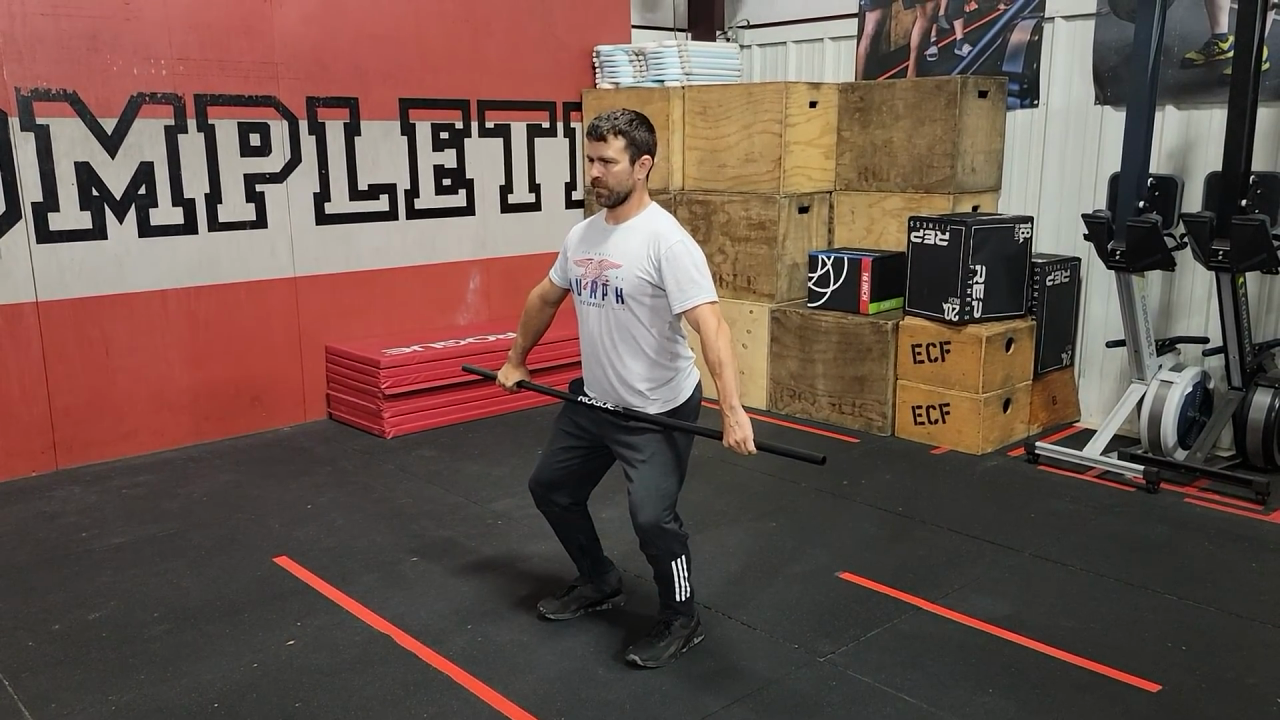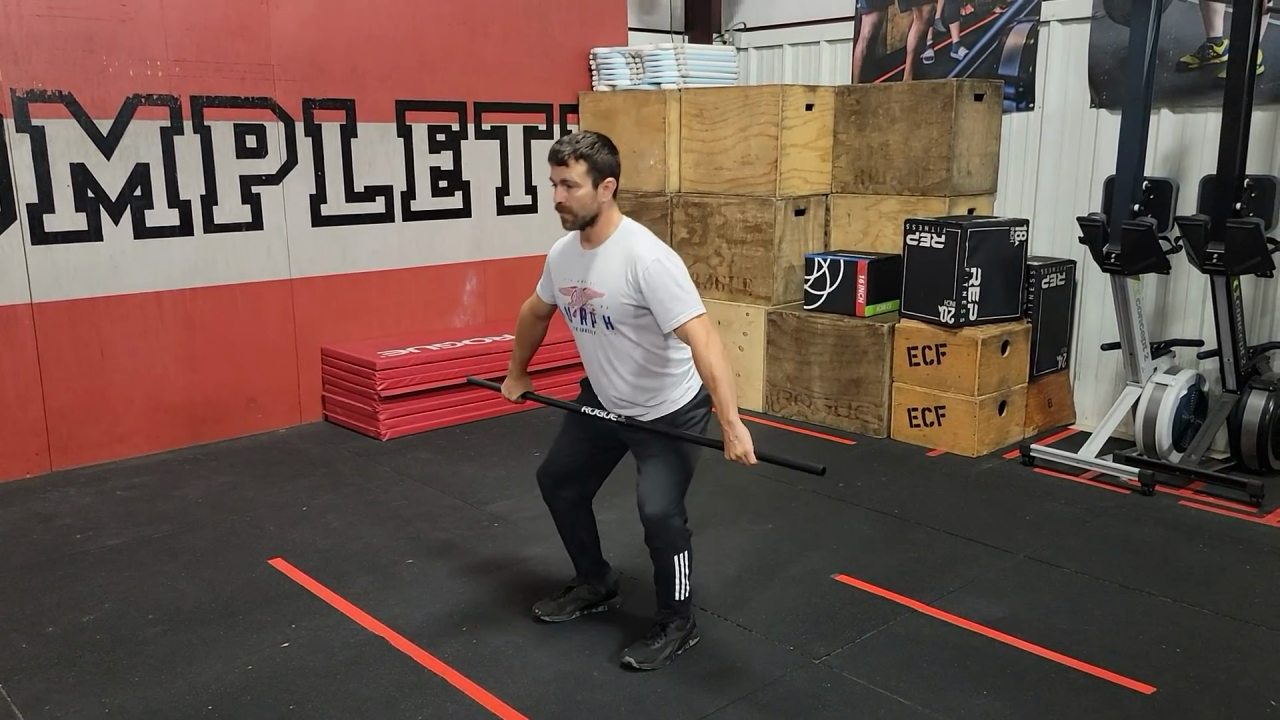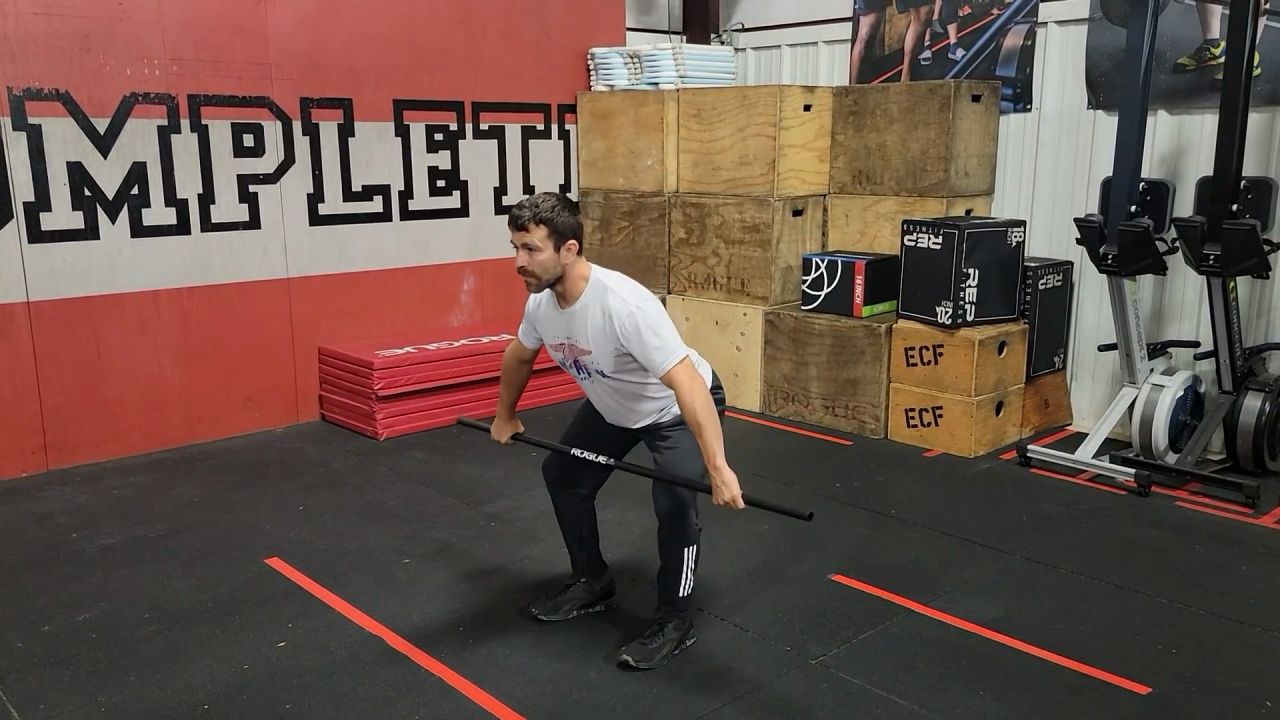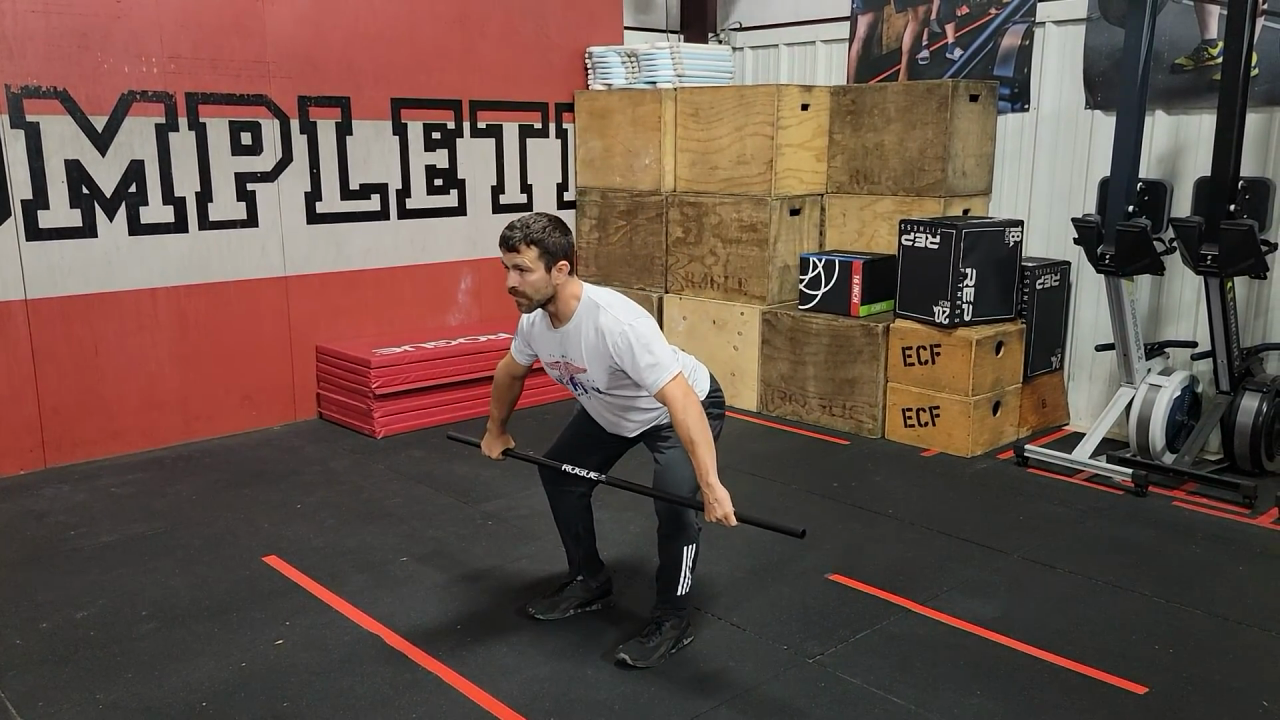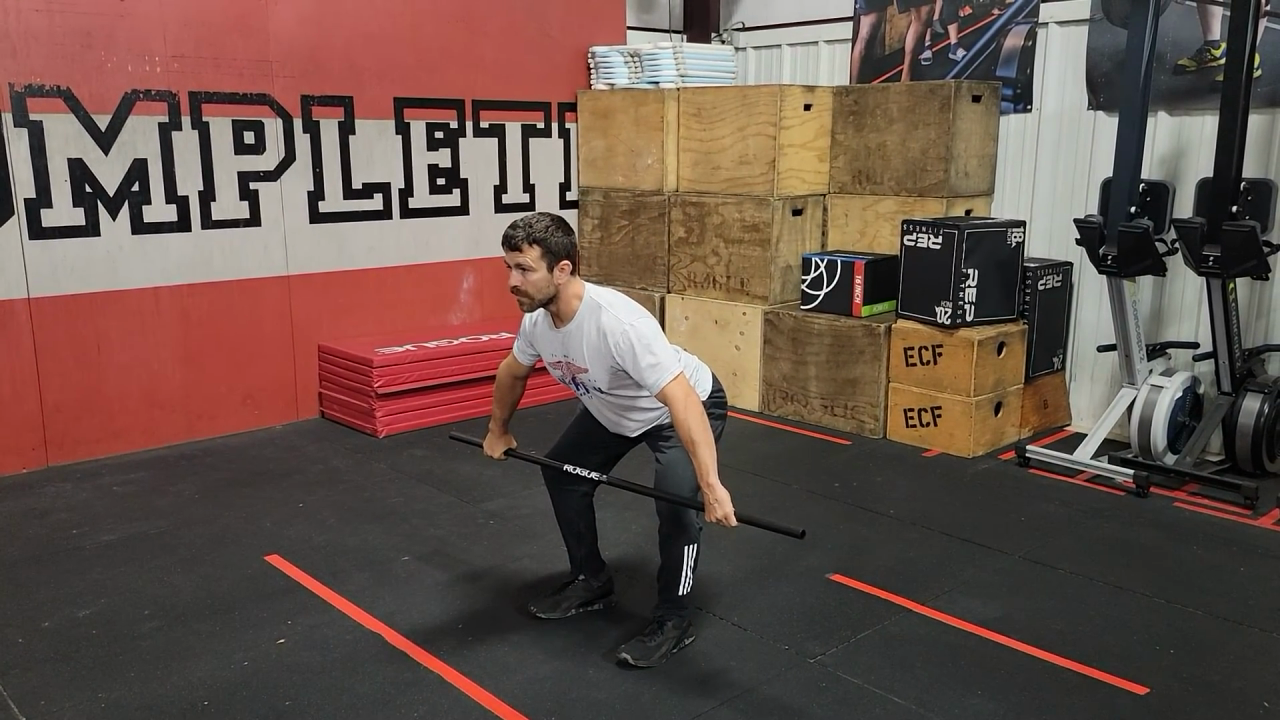
dt=0.5s
person 1, frame 1
left shoulder: (666, 240)
right shoulder: (582, 235)
left elbow: (710, 324)
right elbow: (545, 297)
left wrist: (732, 410)
right wrist: (516, 360)
left hip: (656, 411)
right hip: (593, 400)
left knee: (652, 517)
right knee: (550, 487)
left ankle: (681, 621)
right ankle: (599, 583)
person 1, frame 2
left shoulder: (646, 257)
right shoulder: (562, 253)
left elbow: (702, 339)
right elbow: (535, 313)
left wrist: (730, 423)
right wrist: (517, 373)
left hip: (670, 409)
right hip: (603, 401)
left knee: (659, 510)
right knee: (558, 480)
left ankle: (676, 623)
right ankle: (595, 584)
person 1, frame 3
left shoulder: (624, 305)
right shoulder: (541, 303)
left elbow: (687, 384)
right elbow: (518, 356)
left wrist: (717, 469)
right wrist: (505, 415)
left hip: (677, 408)
right hip: (613, 407)
left knee: (674, 502)
right knee: (562, 475)
left ankle: (674, 621)
right ankle: (592, 583)
person 1, frame 4
left shoulder: (616, 322)
right shoulder: (533, 321)
left elbow: (682, 401)
right elbow: (510, 373)
left wrist: (710, 485)
right wrist: (496, 430)
left hip: (683, 406)
left knee: (675, 498)
right knee: (559, 473)
left ankle: (672, 619)
right ankle: (589, 581)
person 1, frame 5
left shoulder: (618, 322)
right shoulder: (536, 321)
left elbow: (682, 401)
right elbow: (513, 372)
left wrist: (710, 485)
right wrist: (498, 430)
left hip: (686, 406)
left knee: (676, 499)
right knee: (562, 473)
left ankle: (673, 619)
right ankle: (590, 580)
